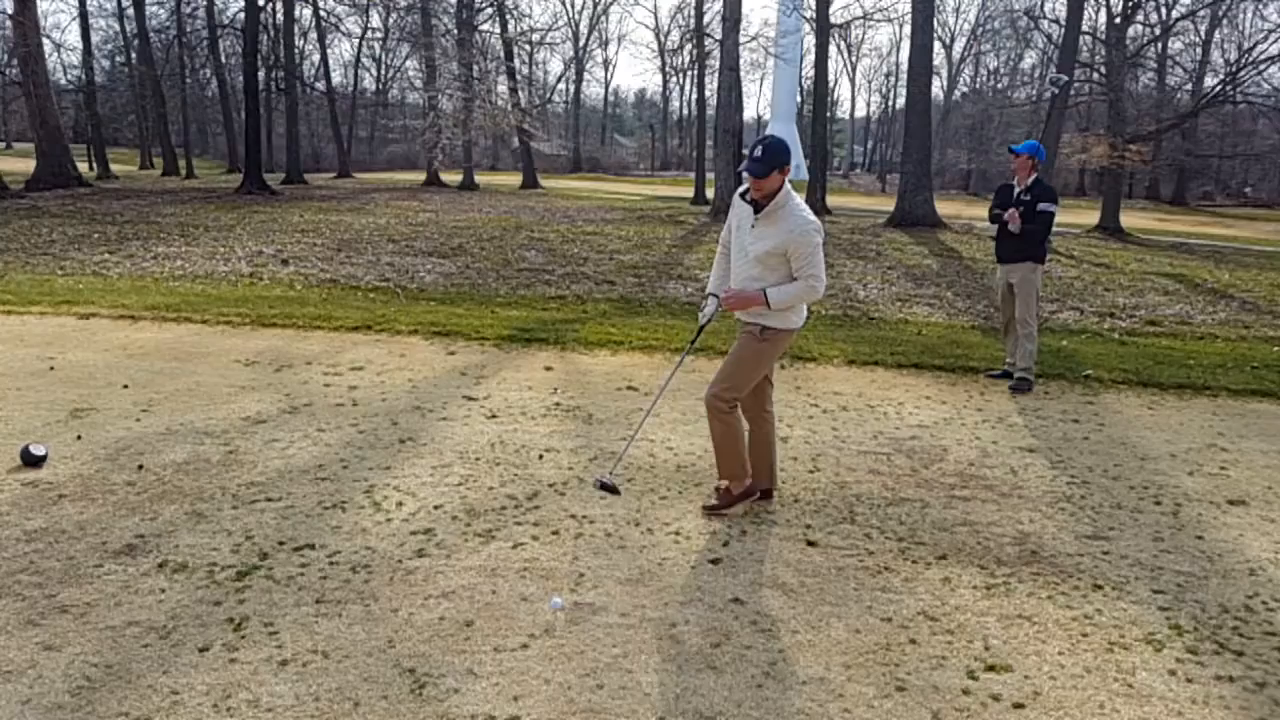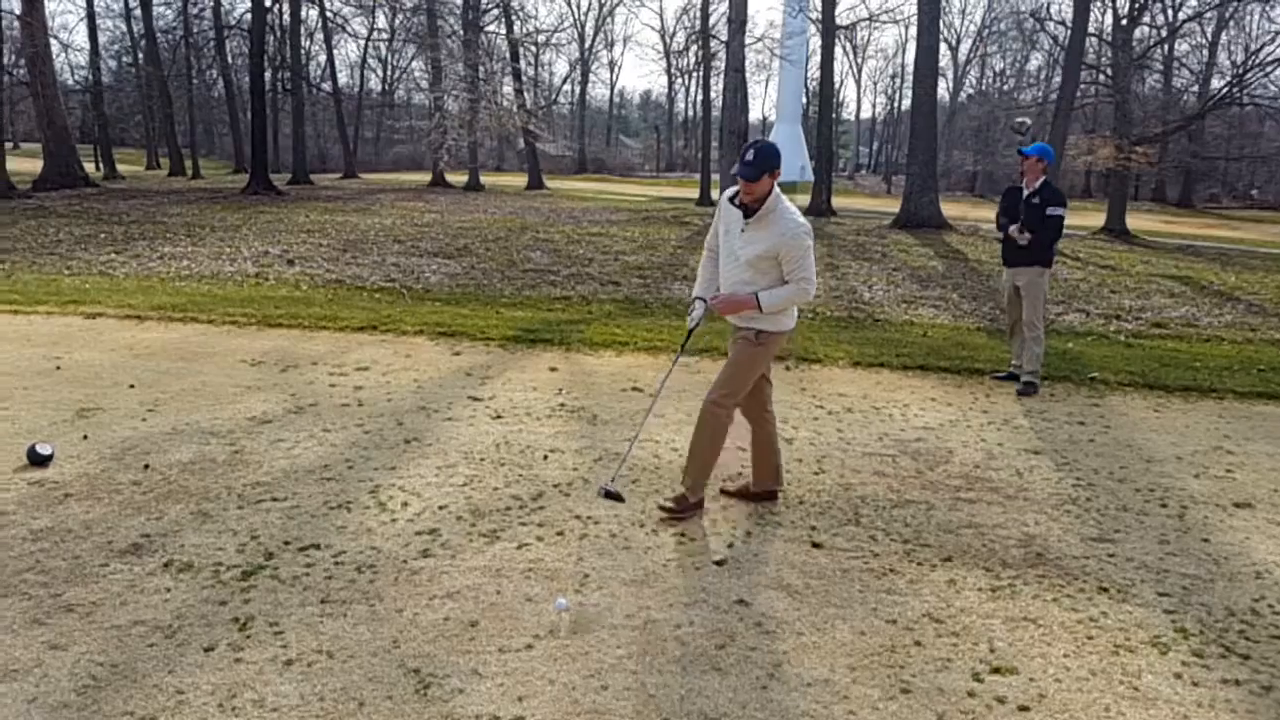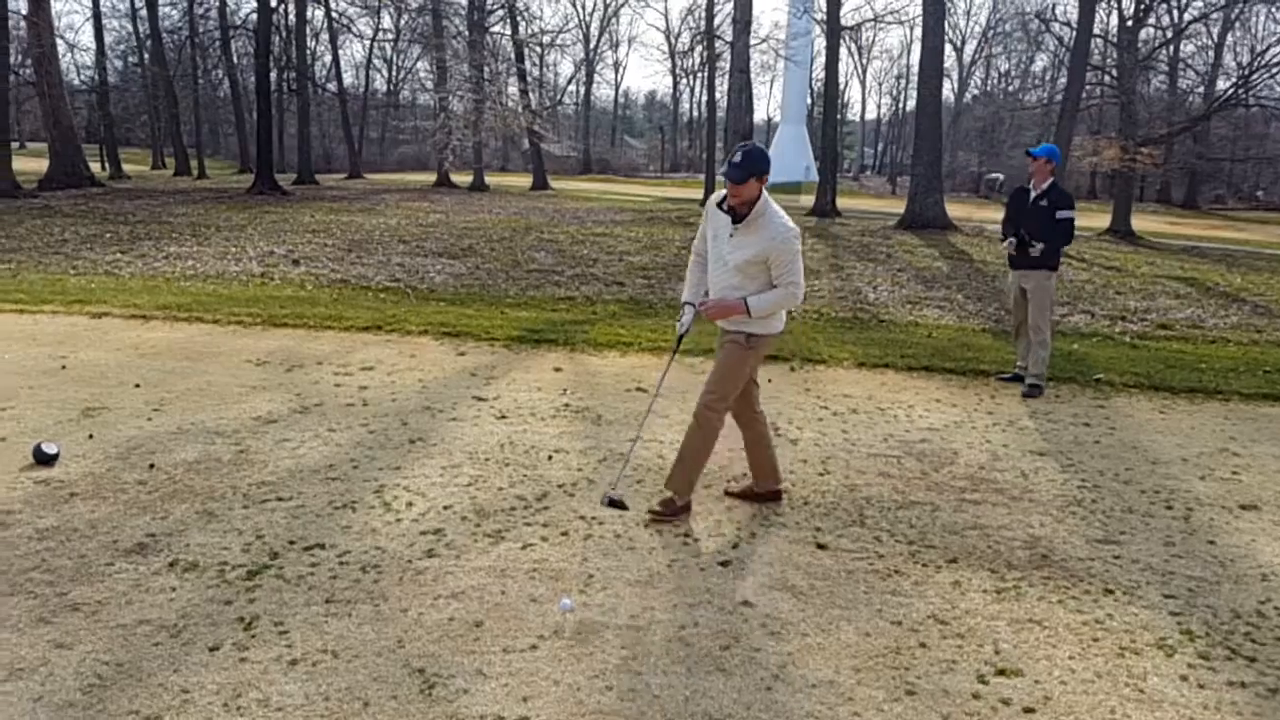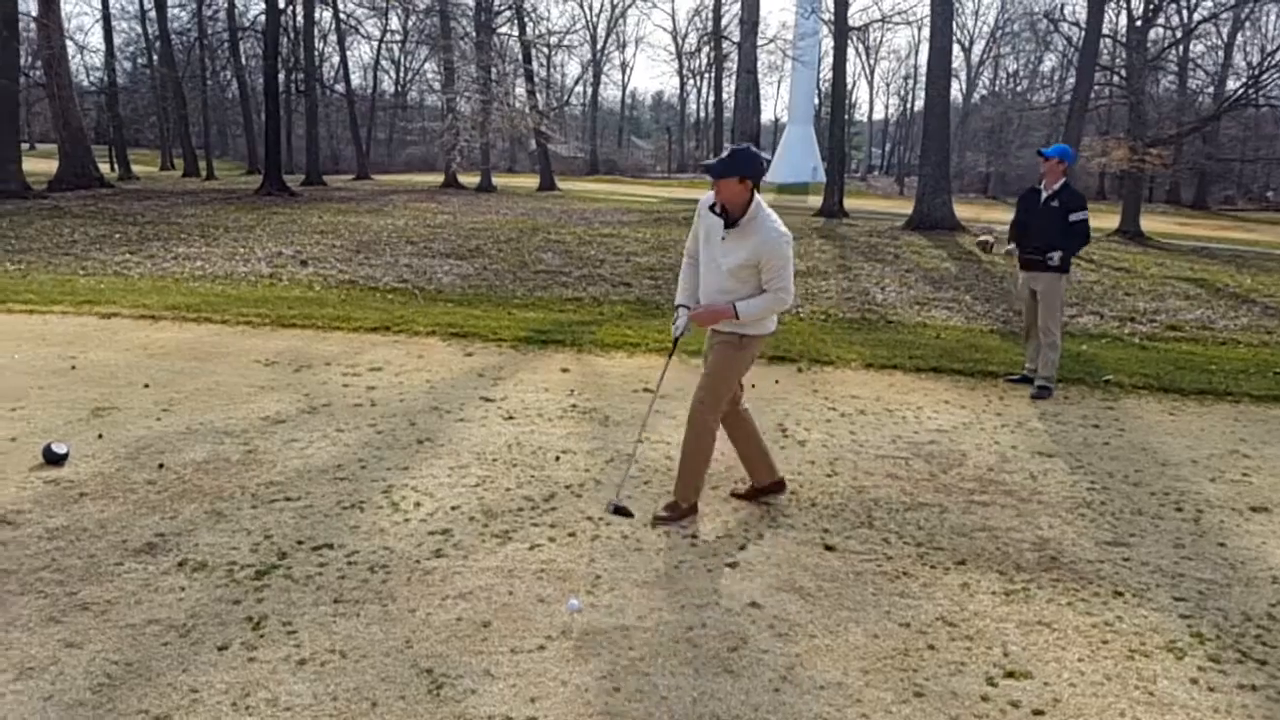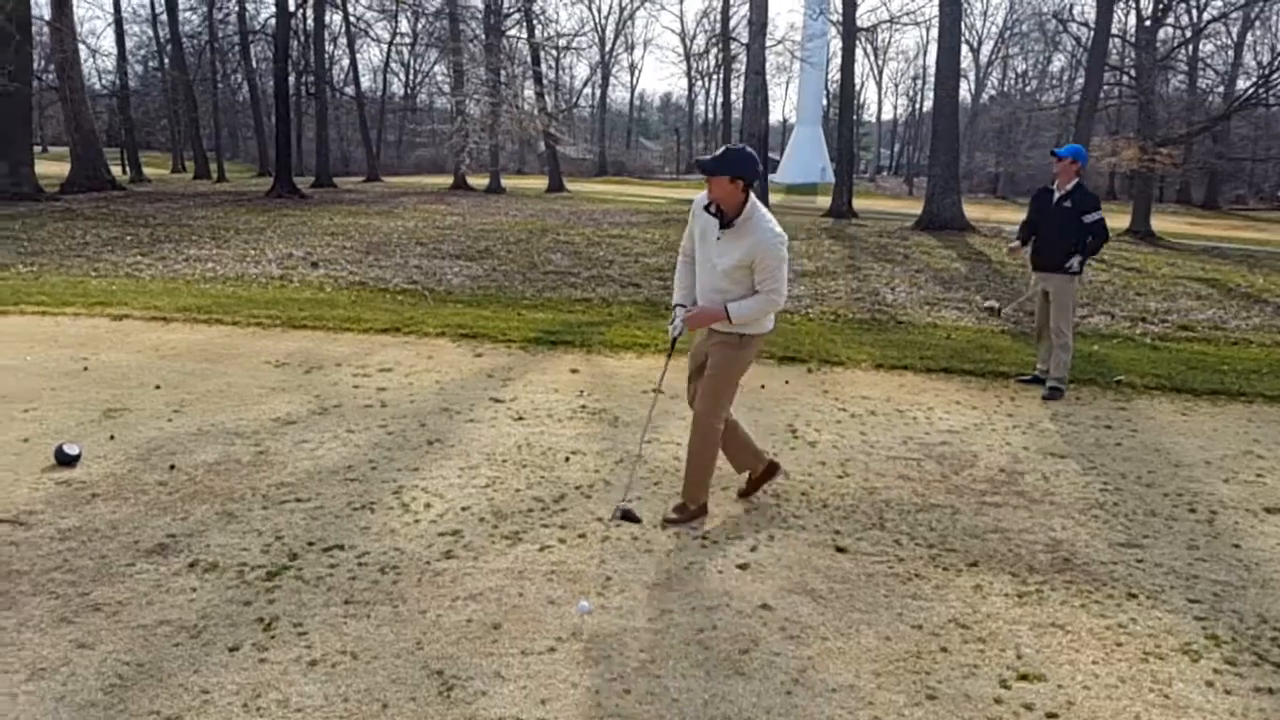
dt=0.1s
person 1, frame 1
left shoulder: (800, 225)
right shoulder: (742, 198)
left elbow: (813, 286)
right elbow: (727, 248)
left wrist: (759, 297)
right wrist: (714, 292)
left hip: (772, 328)
right hip: (748, 321)
left knee: (719, 398)
right knee: (755, 401)
left ankle: (736, 484)
right ankle: (761, 481)
person 1, frame 2
left shoulder: (791, 227)
right shoulder: (730, 201)
left elbow: (804, 289)
right elbow: (713, 251)
left wrist: (748, 301)
right wrist: (700, 297)
left hip: (764, 330)
right hip: (740, 324)
left knee: (717, 404)
right knee: (753, 403)
left ankle: (693, 493)
right ankle: (766, 481)
person 1, frame 3
left shoulder: (780, 232)
right shoulder: (716, 205)
left elbow: (791, 293)
right elbow: (699, 255)
left wrist: (739, 305)
right wrist: (690, 302)
left hip: (752, 334)
right hip: (728, 327)
left knee: (708, 409)
right knee: (744, 405)
left ankle: (679, 495)
right ankle: (767, 483)
person 1, frame 4
left shoulder: (771, 236)
right shoulder: (707, 206)
left elbow: (780, 297)
right elbow: (692, 257)
left wrist: (728, 311)
right wrist: (684, 304)
left hip: (742, 334)
right hip: (717, 328)
left knee: (702, 412)
right knee: (728, 406)
left ankle: (685, 499)
right ankle: (766, 478)
person 1, frame 5
left shoulder: (767, 237)
right shoulder: (702, 206)
left elbow: (772, 299)
right elbow: (687, 256)
left wrist: (719, 312)
right wrist: (682, 305)
left hip: (740, 334)
right hip: (709, 326)
left knee: (706, 415)
right knee: (703, 405)
left ankle: (694, 500)
right ankle: (759, 465)
person 2, frame 1
left shoulder: (1044, 192)
right shoulder: (1004, 190)
left elbow: (1043, 228)
right elbow: (993, 214)
left wrist: (1020, 227)
right wrist: (1006, 216)
left hip: (1028, 264)
right hip: (1004, 263)
left knee: (1025, 320)
right knee: (1008, 319)
left ankle: (1025, 374)
right ankle: (1012, 366)
person 2, frame 2
left shoulder: (1053, 195)
right shoulder: (1012, 192)
left elbow: (1053, 233)
right elbow: (1001, 220)
left wrist: (1030, 237)
right wrist: (1011, 229)
left hip: (1035, 268)
right hip: (1011, 266)
left knee: (1032, 323)
right knee: (1014, 321)
left ankle: (1031, 377)
right ankle: (1018, 368)
person 2, frame 3
left shoulder: (1061, 197)
right shoulder: (1019, 194)
left elbow: (1066, 234)
right elbow: (1008, 221)
left wrist: (1044, 246)
right wrist: (1010, 239)
left hip: (1042, 270)
right hip: (1017, 268)
left knee: (1038, 325)
right knee: (1020, 322)
left ankle: (1036, 379)
right ankle: (1023, 369)
person 2, frame 4
left shoulder: (1073, 198)
right shoulder: (1030, 194)
left elbow: (1082, 235)
right elbow: (1018, 223)
left wrist: (1062, 253)
right wrist: (1013, 243)
left hip: (1052, 272)
right hip: (1027, 270)
left knee: (1048, 328)
right knee: (1030, 324)
left ankle: (1045, 381)
right ankle: (1032, 371)
person 2, frame 5
left shoulder: (1085, 199)
right shoulder: (1042, 195)
left elbow: (1101, 235)
right elbow: (1030, 224)
left wrist: (1081, 256)
right wrist: (1020, 242)
left hip: (1064, 274)
right hip: (1040, 271)
left knee: (1060, 329)
right knee: (1042, 326)
left ankle: (1057, 382)
right ankle: (1043, 371)
